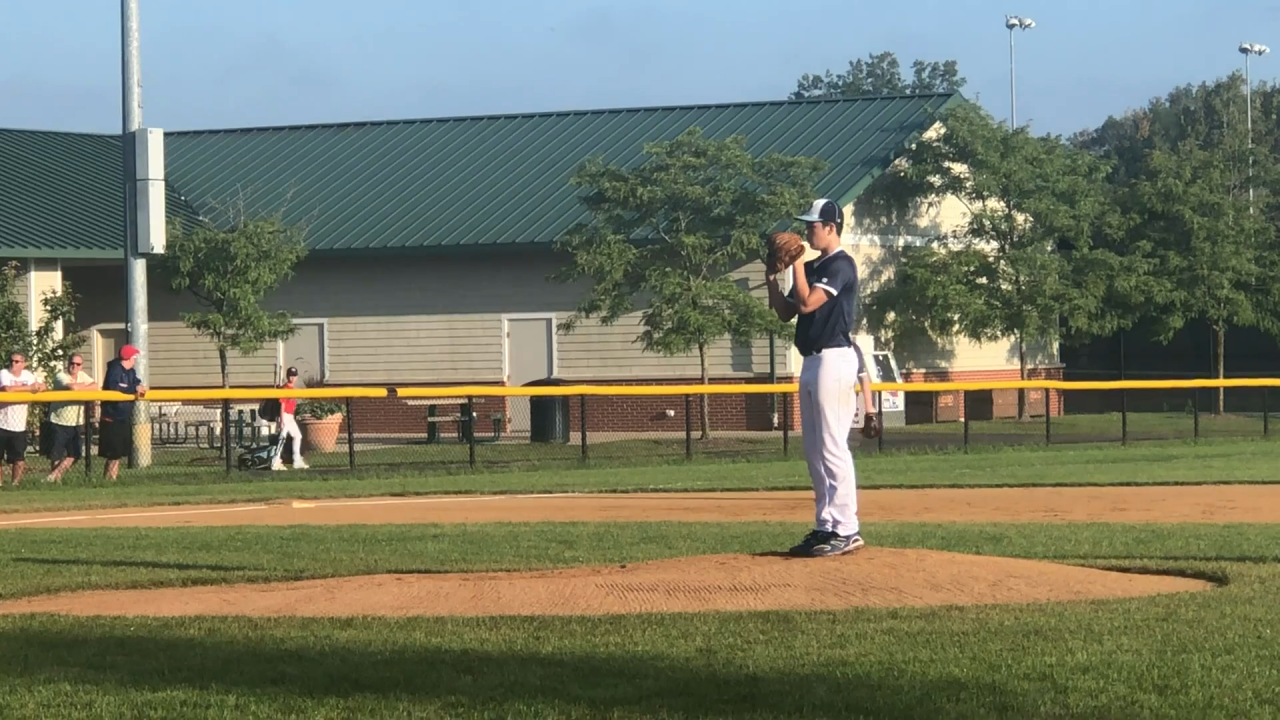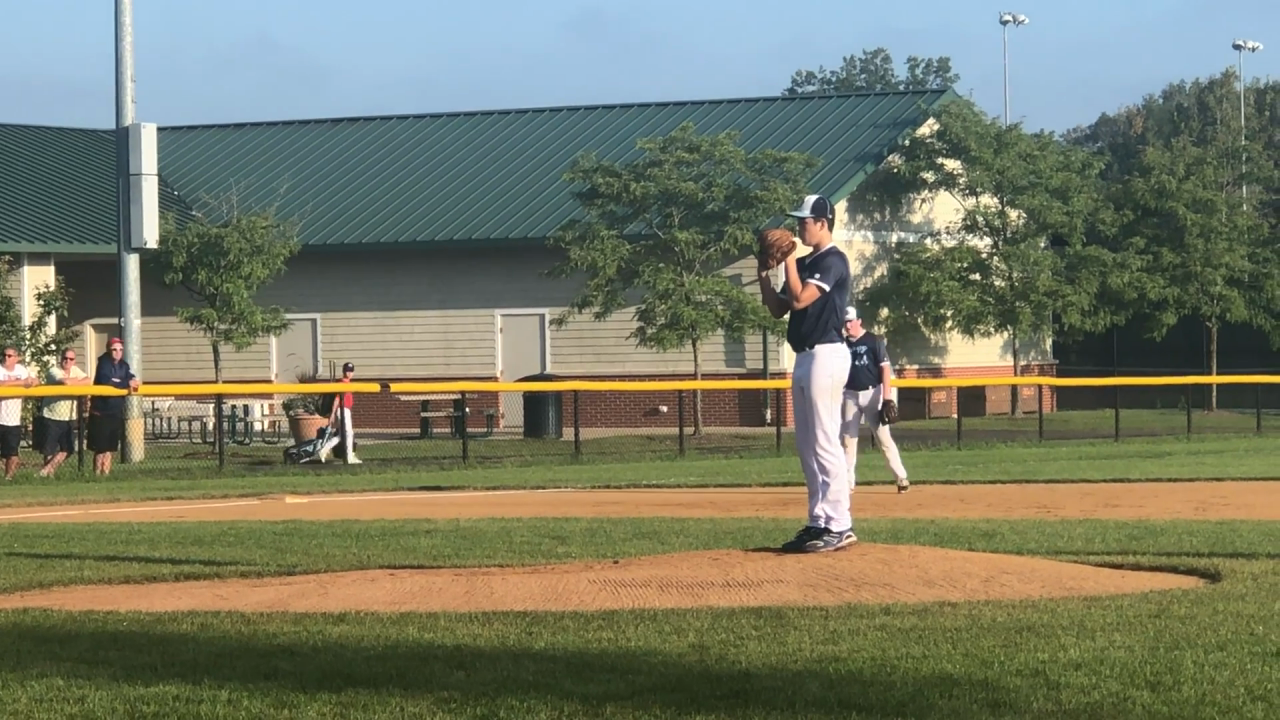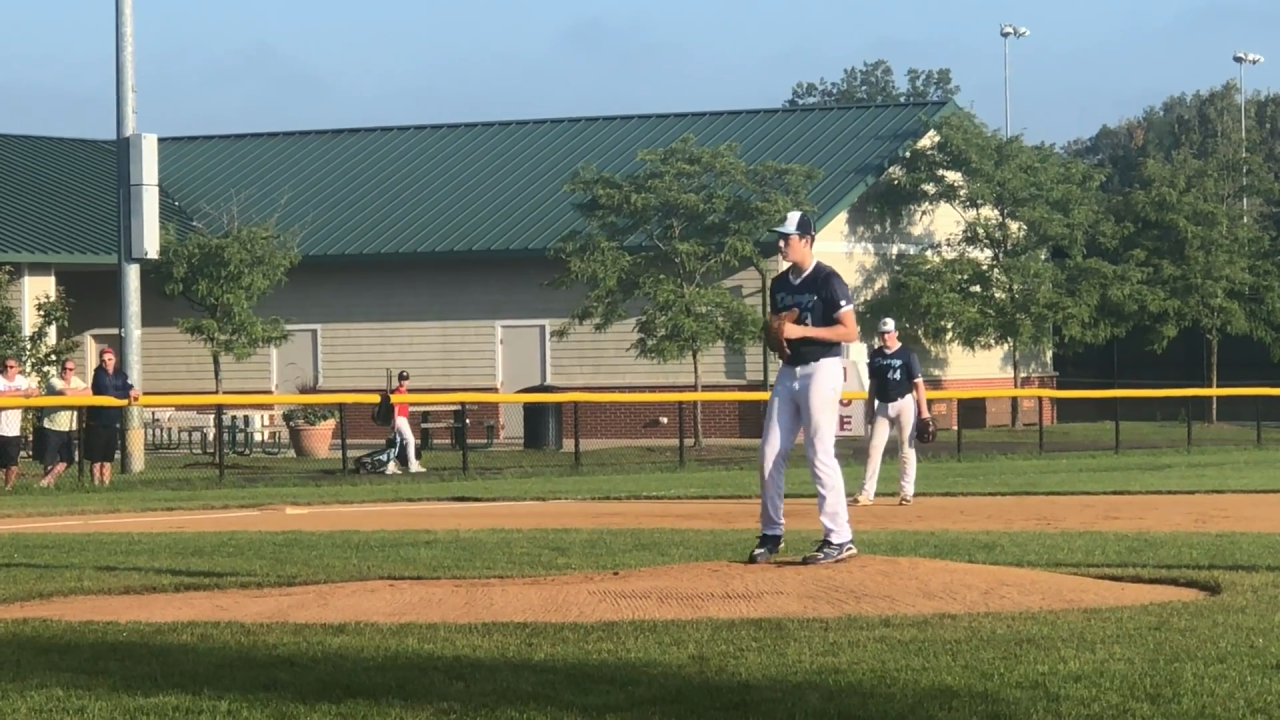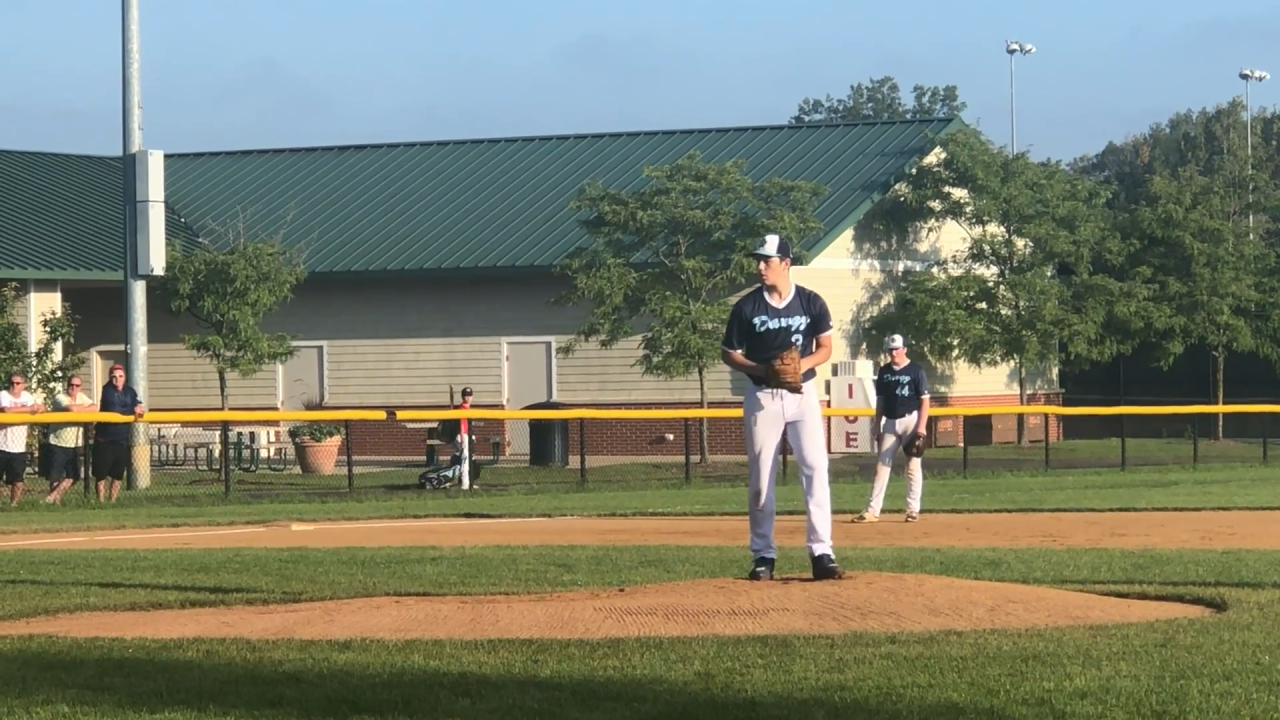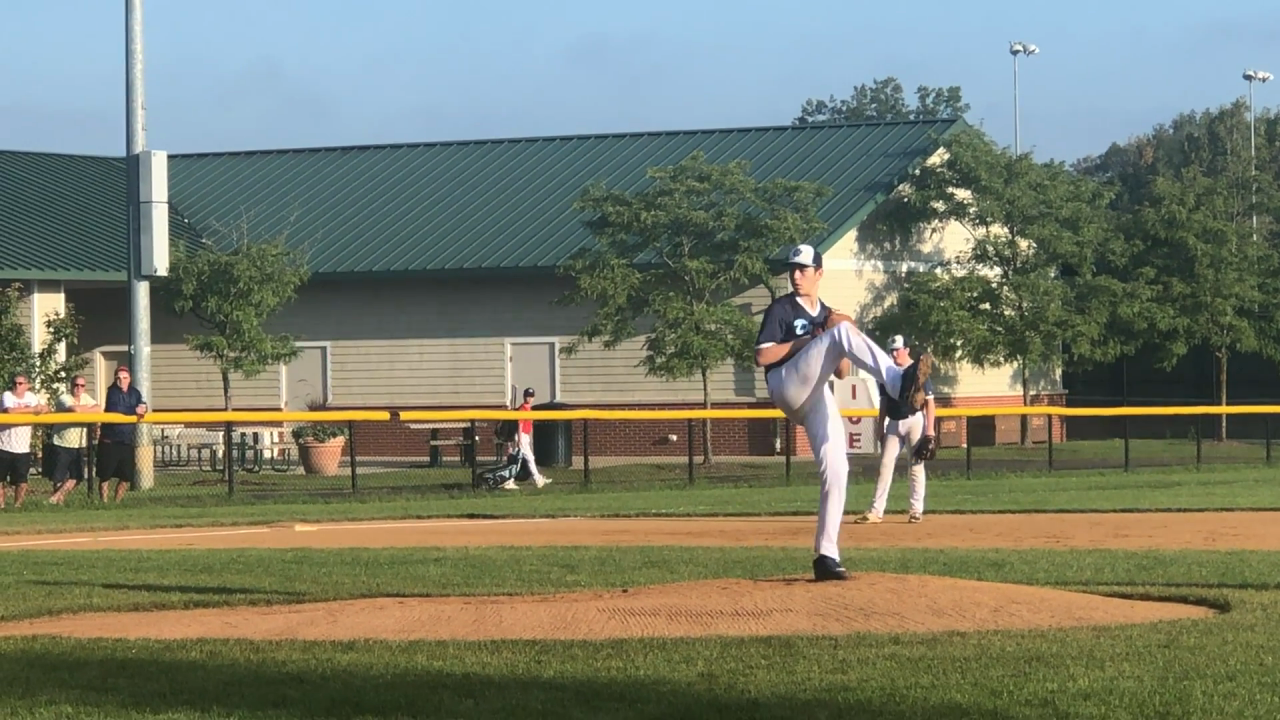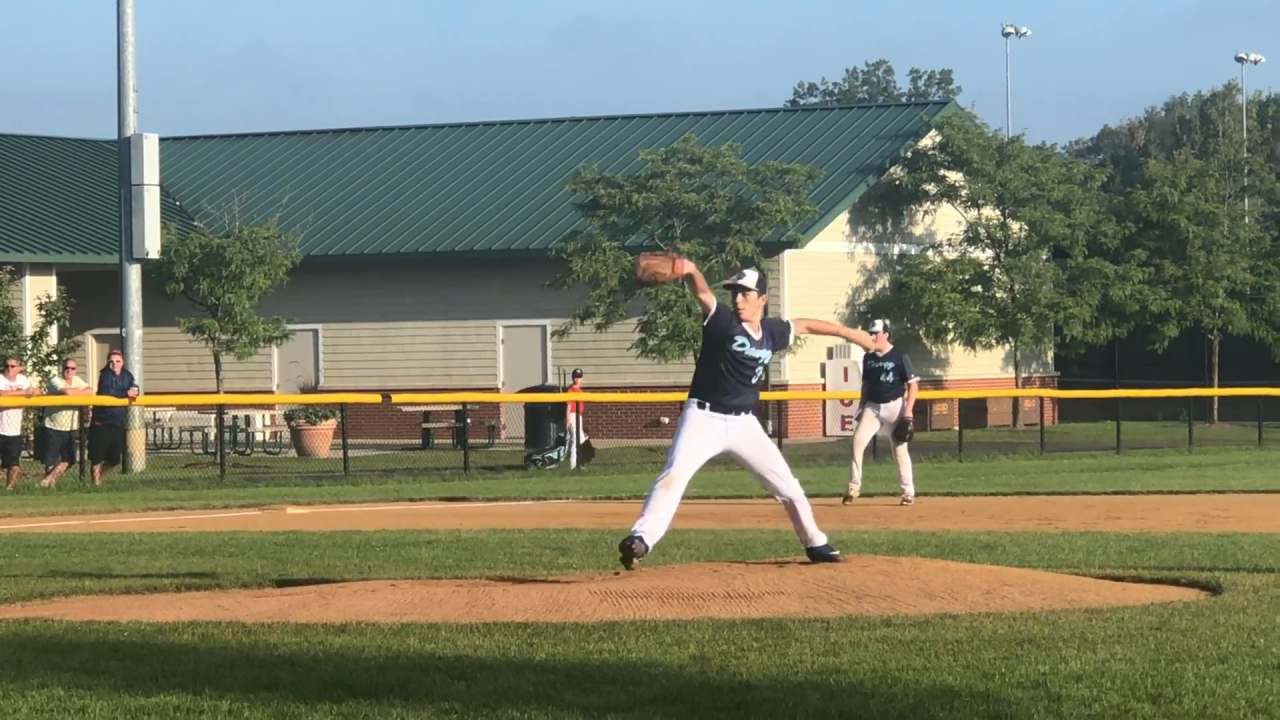
dt=0.7s
person 1, frame 1
left shoulder: (840, 264)
right shoulder: (812, 267)
left elbow: (807, 303)
right elbow: (785, 312)
left wrist: (796, 263)
right wrist: (772, 275)
left hip: (832, 360)
right hip: (811, 361)
left knee: (832, 446)
right knee: (814, 449)
left ankle: (846, 530)
right ankle: (825, 526)
person 1, frame 2
left shoulder: (832, 260)
right shoulder: (804, 263)
left elbow: (799, 300)
right elbow: (777, 309)
left wrist: (788, 259)
right wrist: (764, 271)
left hip: (825, 357)
right hip: (804, 358)
left knee: (825, 443)
right knee: (807, 446)
left ankle: (839, 525)
right ankle: (818, 522)
person 1, frame 3
left shoulder: (827, 280)
right shoulder: (779, 283)
left elbow: (849, 331)
left wrist: (802, 331)
right wrist: (776, 337)
left hip: (821, 372)
right hip: (787, 373)
left knee: (820, 456)
right knee: (771, 453)
left ankle: (840, 539)
right ankle: (771, 533)
person 1, frame 4
left shoulder: (811, 302)
right shoulder: (746, 306)
left elbow: (825, 348)
right elbow: (729, 354)
left wrist: (802, 365)
right wrist: (760, 369)
left hip: (801, 393)
right hip: (762, 396)
left knee: (816, 468)
right knee: (761, 478)
left ankle: (822, 553)
right ankle: (764, 555)
person 1, frame 5
left shoulder: (828, 314)
right shoulder: (780, 308)
left elbow: (842, 370)
right elbow: (763, 357)
left wrist: (842, 345)
right wrist: (814, 334)
left hip: (817, 393)
right hip: (787, 386)
left knee: (836, 471)
right knee: (843, 329)
left ankle: (826, 556)
right ankle: (900, 382)
person 1, frame 6
left shoulder: (773, 330)
right shoulder: (721, 320)
left elbow: (804, 324)
right elbow: (703, 290)
left wrist: (850, 333)
right wrist: (690, 270)
left hip: (743, 422)
right hip: (703, 416)
left knee: (787, 485)
right knee: (676, 471)
left ankle: (816, 543)
right ankle: (641, 539)
